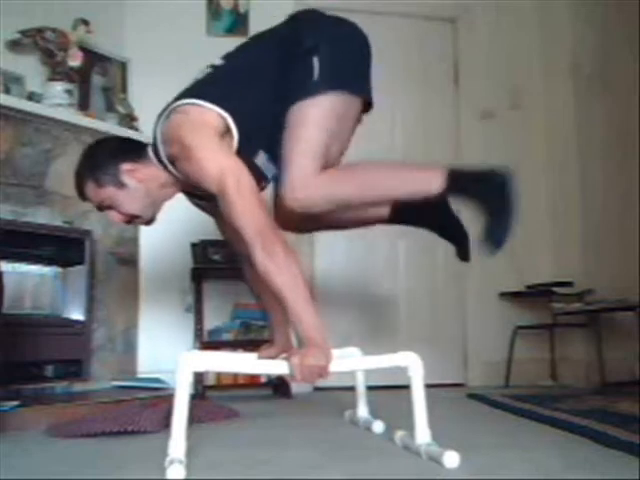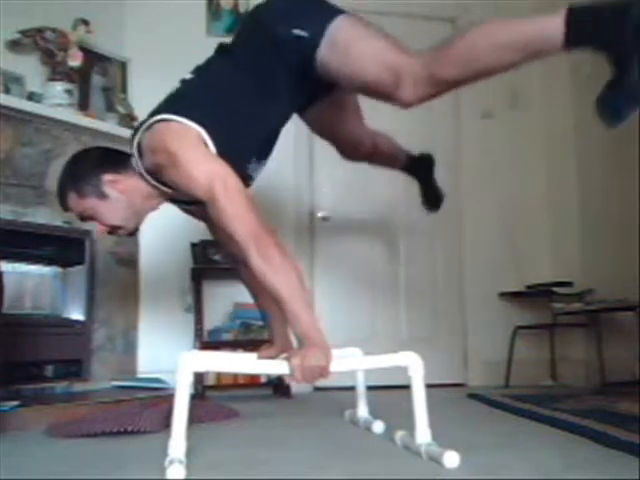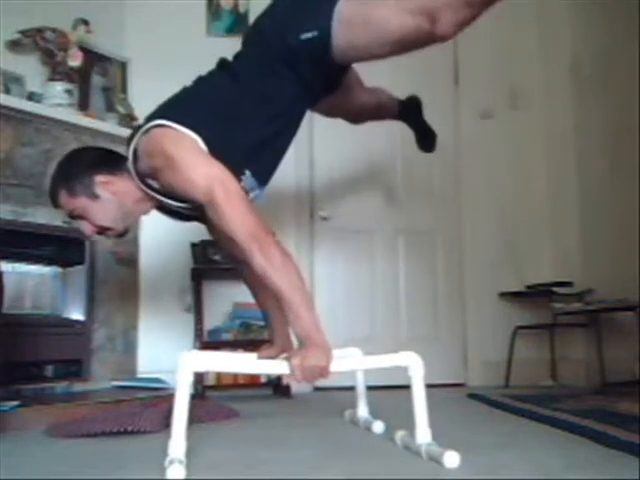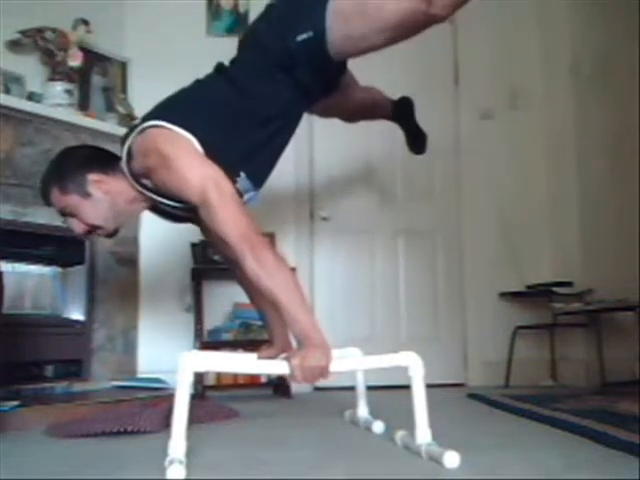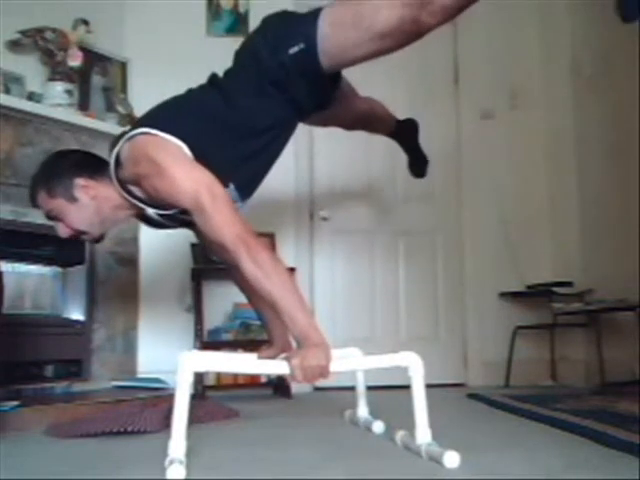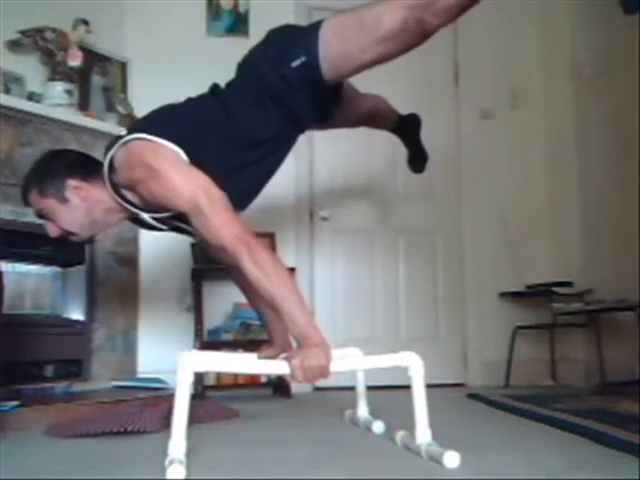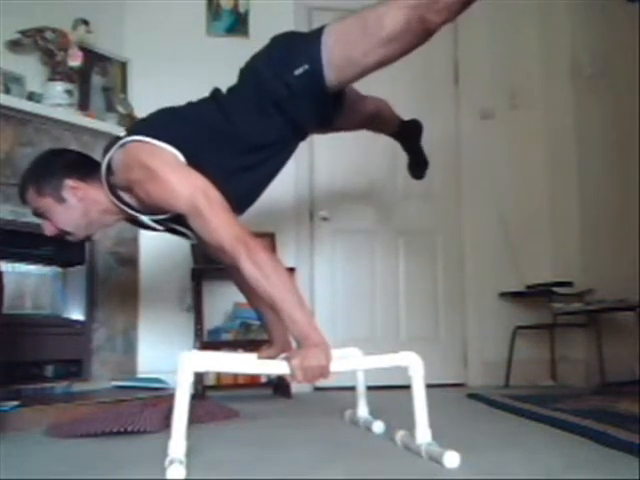
dt=0.4s
person 1, frame 1
left shoulder: (188, 143)
right shoulder: (192, 179)
left elbow: (265, 245)
right elbow: (250, 252)
left wrist: (315, 341)
right wrist: (282, 339)
right hip: (299, 69)
left knee: (300, 194)
right knee: (295, 210)
left ankle: (463, 182)
right ankle: (418, 209)
person 1, frame 2
left shoulder: (169, 152)
right shoulder: (181, 186)
left elbow: (260, 246)
right elbow: (244, 256)
left wrist: (314, 342)
right wrist: (280, 337)
right hip: (280, 59)
left knee: (413, 79)
right knee: (353, 142)
right ankle: (415, 166)
person 1, frame 3
left shoulder: (165, 156)
right shoulder: (164, 191)
left elbow: (258, 245)
right elbow: (246, 249)
left wrist: (315, 341)
right wrist: (282, 337)
right hip: (287, 63)
right knee: (360, 106)
right ankle: (407, 111)
person 1, frame 4
left shoulder: (158, 156)
right shoulder: (167, 196)
left elbow: (251, 248)
right elbow: (239, 254)
left wrist: (313, 342)
right wrist: (280, 339)
left hip: (292, 38)
right hip: (283, 61)
right knee: (353, 107)
right ankle: (398, 111)
person 1, frame 5
left shoulder: (149, 164)
right shoulder: (153, 205)
left elbow: (244, 249)
right elbow: (232, 256)
left wrist: (312, 341)
right wrist: (280, 339)
left hip: (286, 54)
right hip: (280, 76)
right knee: (355, 115)
right ankle: (400, 132)
person 1, frame 6
left shoulder: (144, 169)
right shoulder: (145, 206)
left elbow: (244, 249)
right elbow: (230, 256)
left wrist: (312, 341)
right wrist: (279, 338)
left hip: (287, 68)
right hip: (281, 92)
right knee: (359, 111)
right ankle: (401, 125)
person 1, frame 7
left shoulder: (140, 169)
right shoulder: (139, 205)
left elbow: (242, 248)
right elbow: (231, 257)
left wrist: (312, 341)
right wrist: (279, 337)
left hip: (290, 76)
right hip: (281, 99)
right knee: (363, 113)
right ankle: (404, 133)
